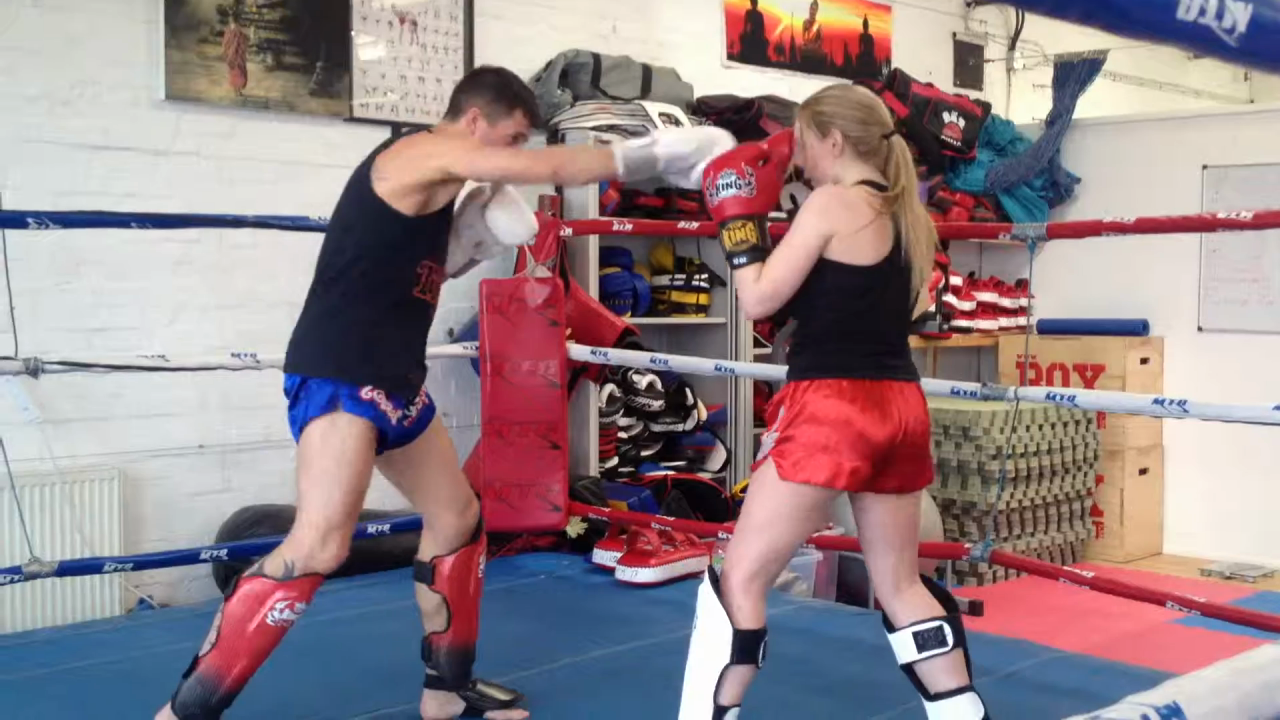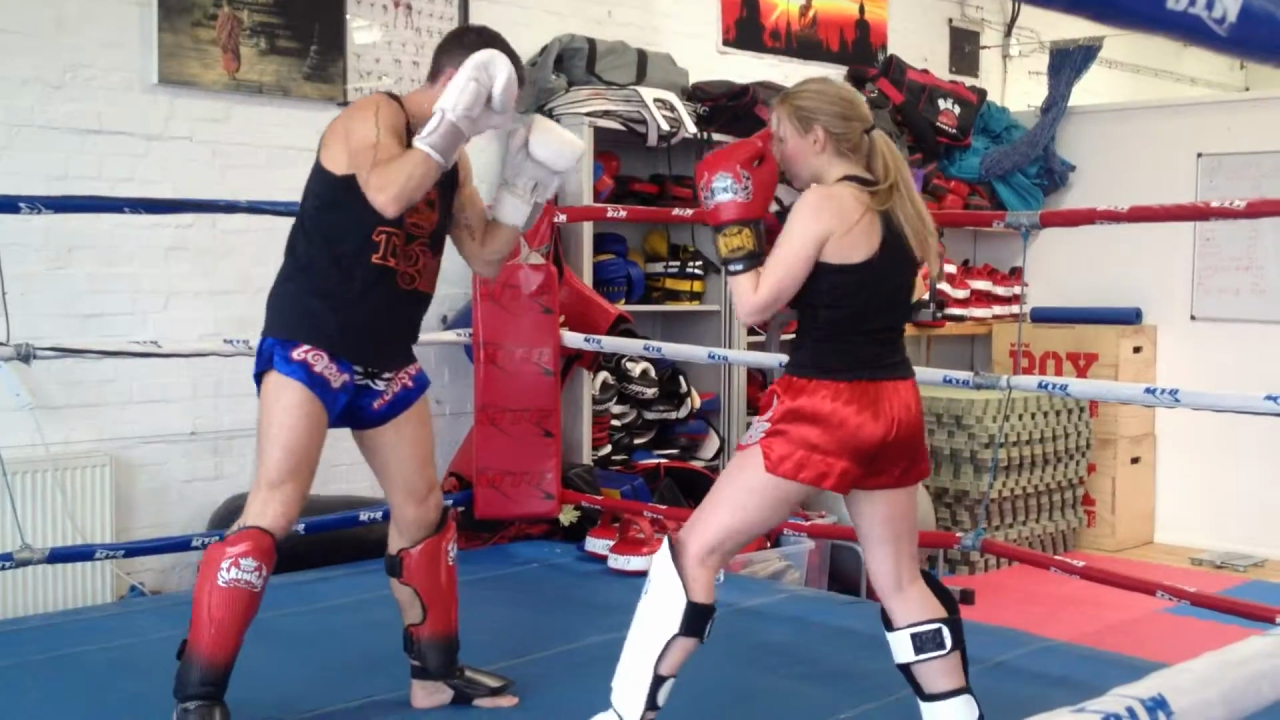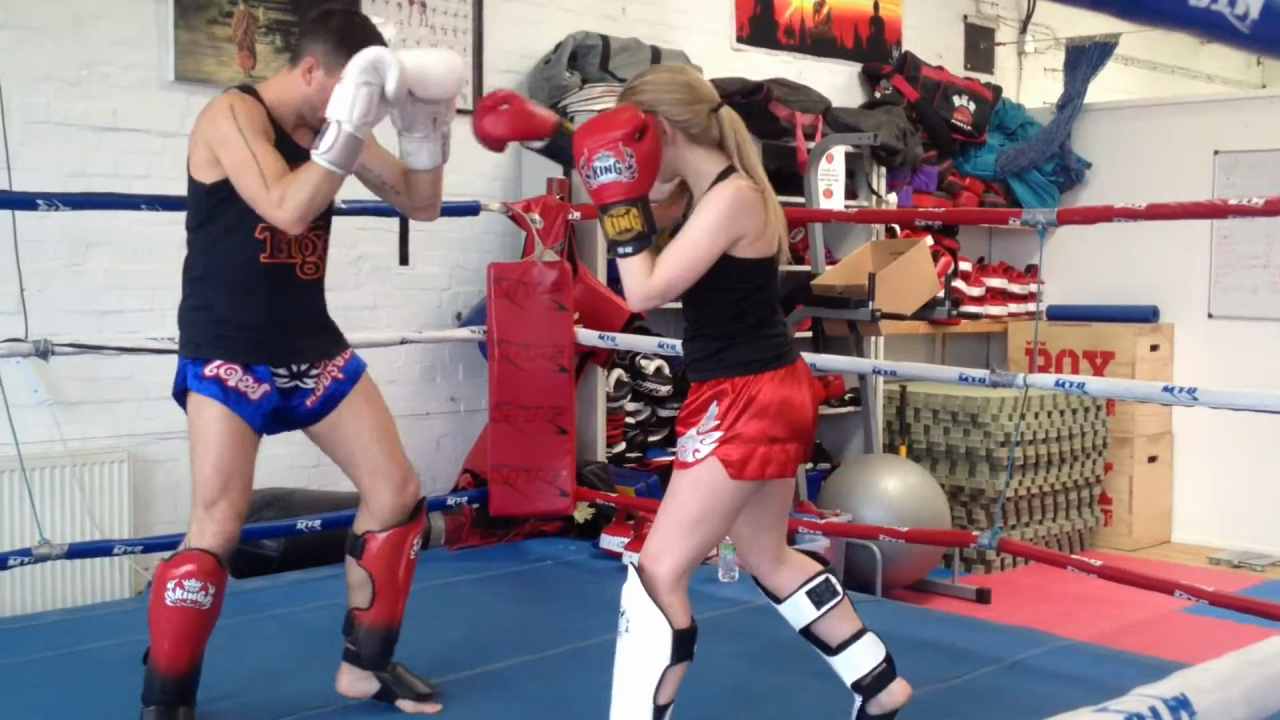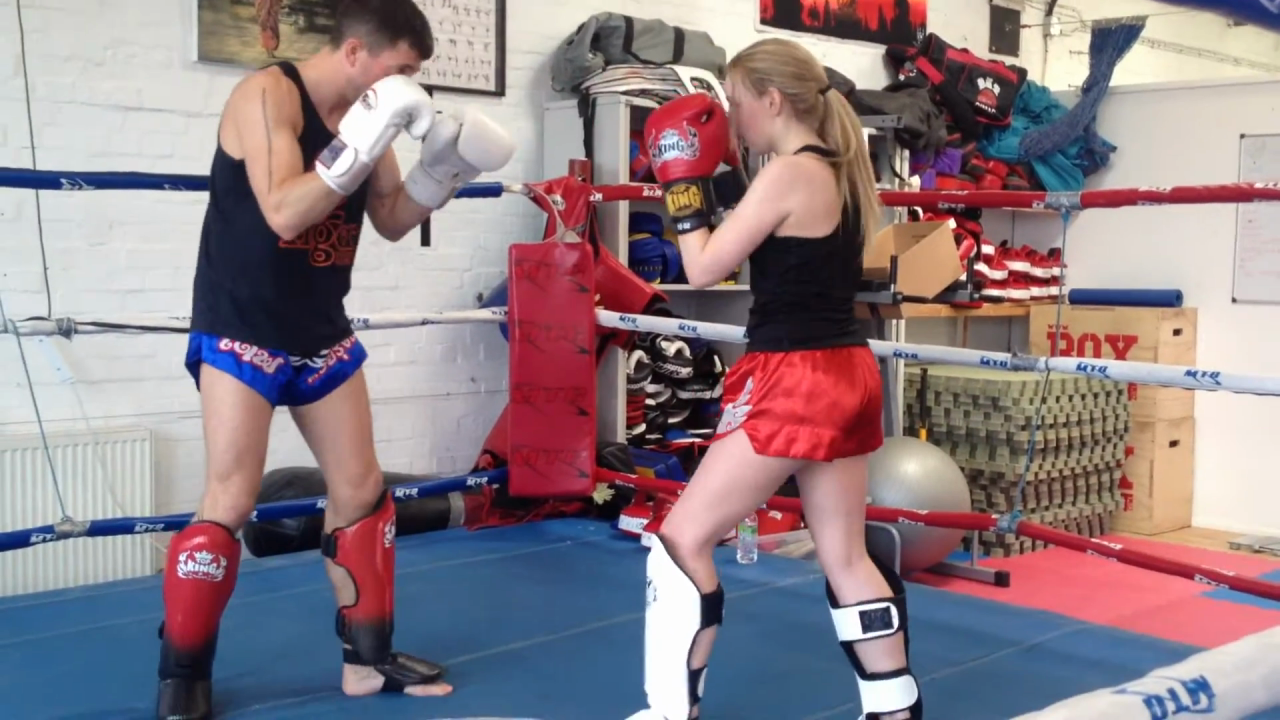
dt=0.5s
person 1, frame 1
left shoulder: (435, 180)
right shoulder: (425, 153)
right elbow: (541, 167)
left wrist: (462, 251)
right wrist: (652, 153)
left hip: (389, 381)
right hip: (337, 375)
left knee: (459, 521)
right knee: (317, 546)
person 1, frame 2
left shoulder: (448, 160)
right shoulder: (373, 115)
left elbow: (488, 256)
right elbow: (388, 196)
left wrist: (529, 184)
right wrist: (453, 123)
left hip: (387, 359)
right hip: (310, 345)
left knee: (422, 511)
right knee: (272, 513)
person 1, frame 3
left shoulder: (334, 127)
right shoulder: (232, 115)
left elbow: (421, 205)
right elbow: (289, 210)
left wrist: (426, 124)
right wrist: (350, 122)
left hip: (314, 351)
right hip: (228, 355)
left knee: (397, 496)
right knee: (215, 530)
left ankle: (367, 662)
person 1, frame 4
left shoulder: (369, 112)
right shoulder: (266, 95)
left elbow: (392, 220)
right elbow: (284, 212)
left wrist: (446, 167)
right wrist: (363, 142)
left hip: (321, 331)
right hip: (241, 329)
left knee: (360, 492)
right knee: (228, 503)
left ankle: (367, 656)
person 2, frame 1
left shoulder: (831, 205)
right shoulder: (908, 214)
left elbow: (759, 302)
left wrist: (739, 218)
left hip: (828, 409)
right hip: (897, 407)
left knee: (739, 577)
right knee: (898, 581)
person 2, frame 2
left shoulder: (819, 207)
right shoulder: (900, 206)
left elbow: (753, 305)
left wrist: (736, 217)
left hip: (820, 409)
right hip: (891, 405)
left knee: (694, 551)
right knee: (899, 578)
person 2, frame 3
left shoulder: (728, 198)
right shoulder: (726, 184)
left elbow: (642, 295)
right elbow: (625, 168)
left wrist: (617, 199)
left hip: (747, 403)
right hip: (769, 392)
left knee: (658, 573)
right knee: (765, 558)
person 2, frame 4
left shoulder: (789, 174)
right shoulder: (841, 172)
left elbow: (704, 267)
left wrist: (685, 168)
right wrist: (713, 159)
left hip: (793, 382)
right hip: (847, 374)
left knee: (683, 535)
right knee: (844, 554)
